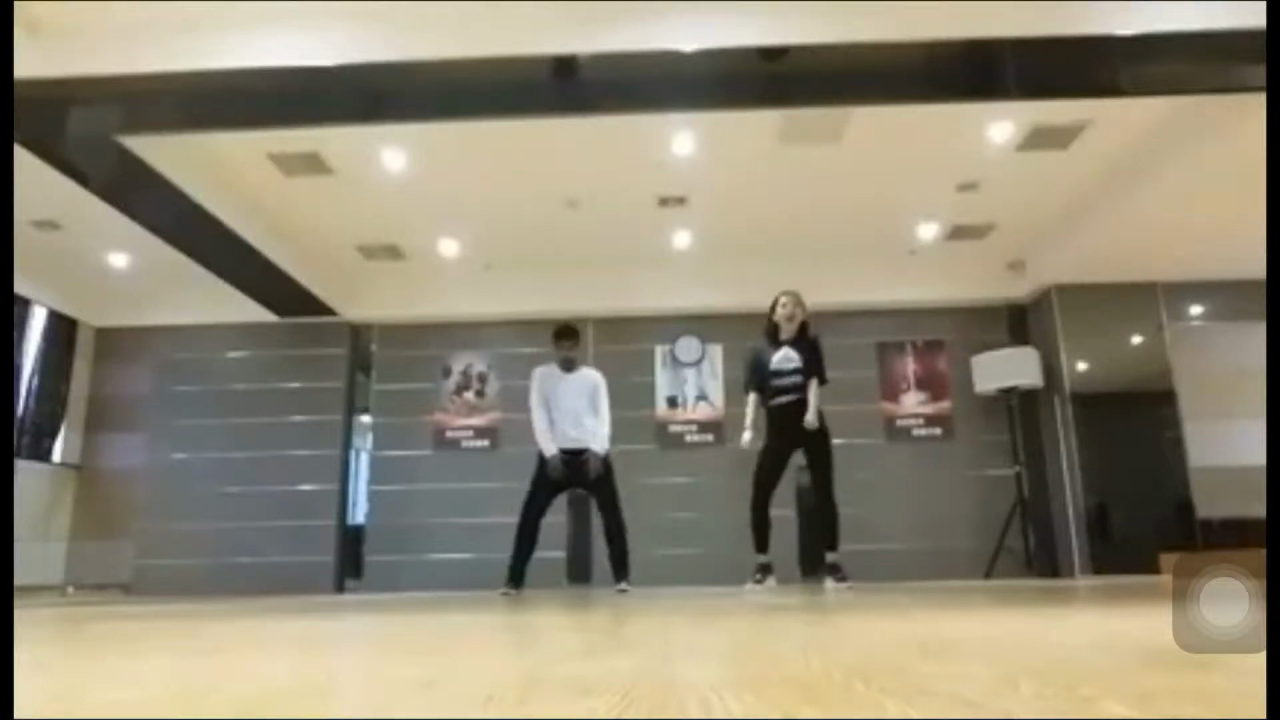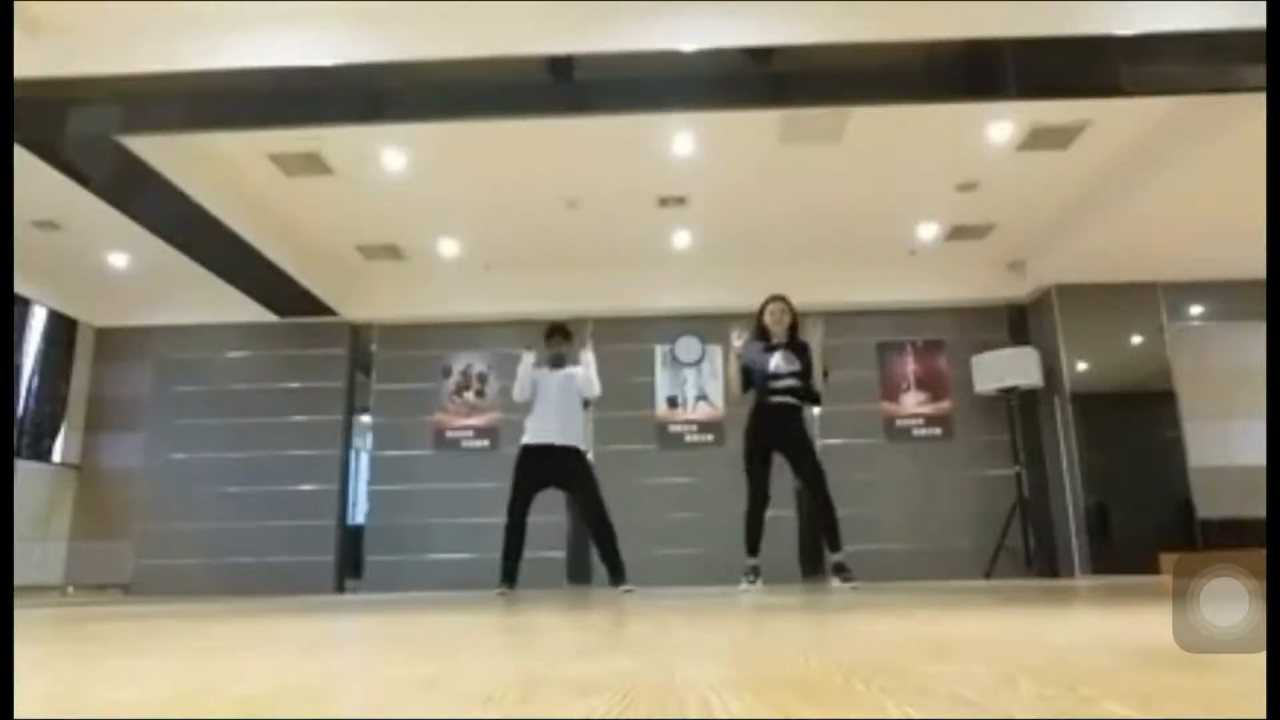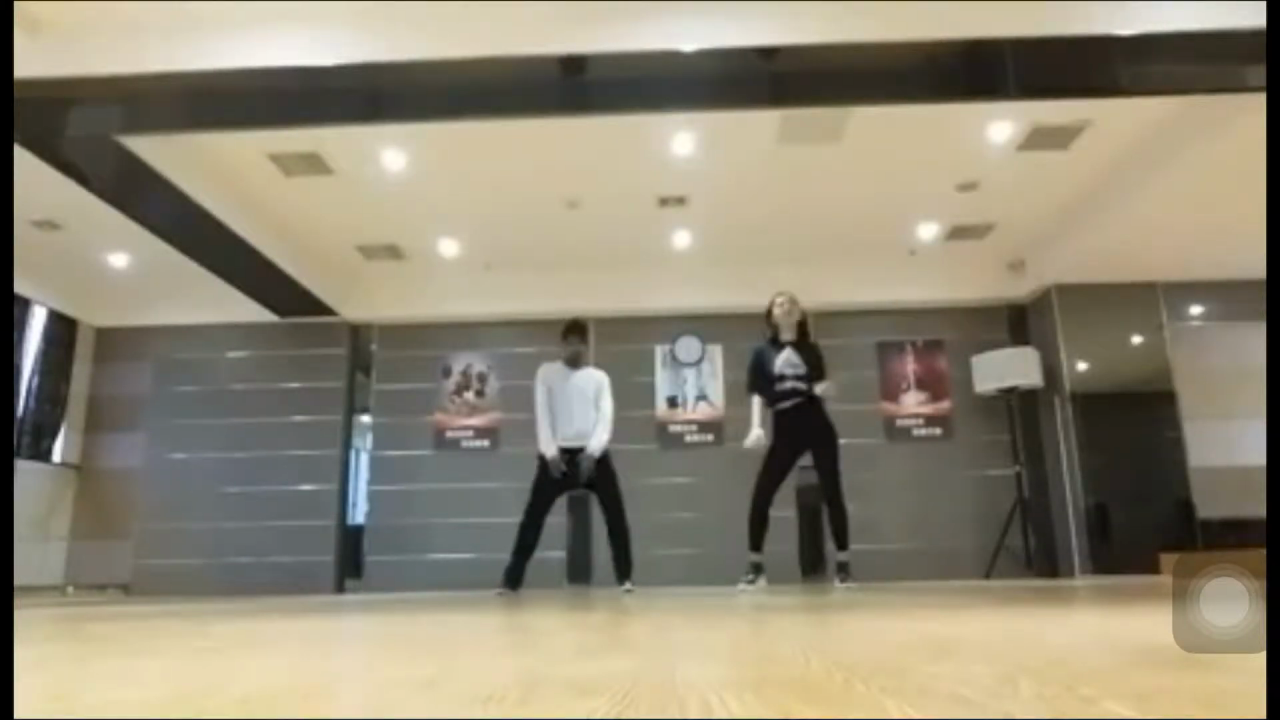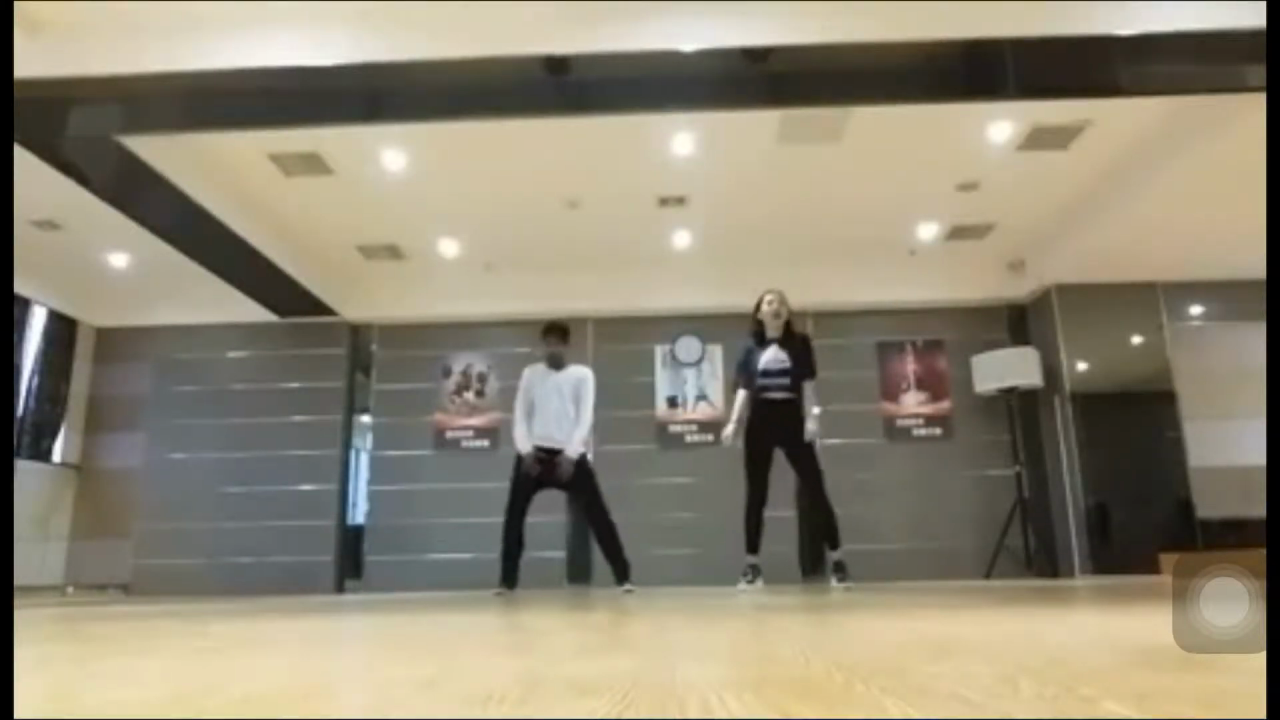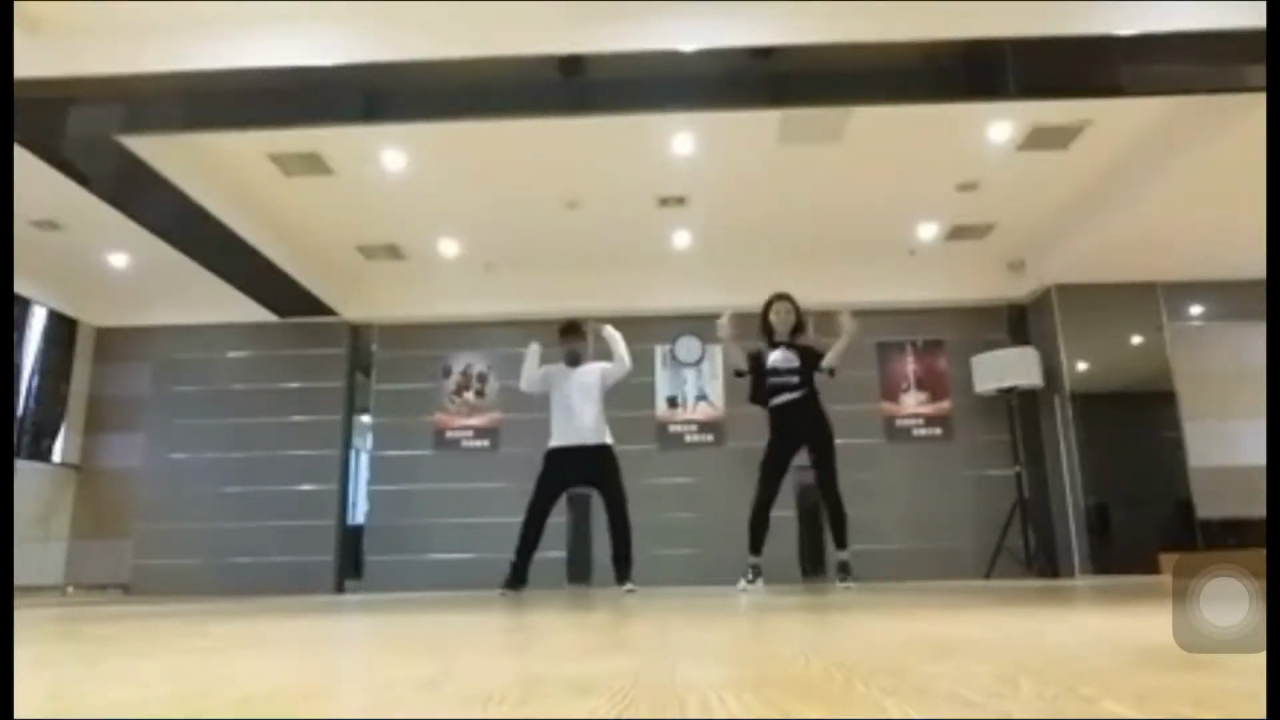
dt=1s
person 1, frame 1
left shoulder: (809, 345)
right shoulder: (762, 353)
left elbow: (815, 381)
right elbow: (754, 392)
left wrist: (813, 410)
right wrist: (748, 427)
left hip: (809, 423)
right hip: (778, 427)
left knee: (823, 492)
right knee: (760, 494)
left ankle: (831, 564)
right ankle: (763, 566)
person 1, frame 2
left shoulder: (802, 350)
right shoulder: (753, 351)
left elbow: (818, 388)
right elbow: (737, 390)
right wrist: (734, 355)
left hip: (793, 426)
right hip: (761, 426)
left knee: (819, 491)
right knee: (758, 497)
left ankle: (837, 563)
right ankle: (752, 567)
person 1, frame 3
left shoulder: (811, 350)
right shoulder: (763, 352)
left elbow: (820, 386)
right elbow: (758, 395)
left wrist: (822, 388)
right wrist: (756, 427)
left hip: (816, 426)
right hip: (785, 431)
left knee: (832, 493)
right knee: (761, 494)
left ankle: (842, 564)
right ankle: (755, 565)
person 1, frame 4
left shoulder: (800, 343)
right shoulder: (752, 350)
left elbow: (807, 383)
right elbow: (744, 388)
left wrist: (811, 417)
right wrist: (733, 423)
left hip: (793, 423)
right hip: (760, 424)
left knee: (815, 491)
right knee: (756, 496)
left ankle: (836, 562)
right ankle: (752, 567)
person 1, frame 5
left shoulder: (805, 351)
right shoulder: (761, 355)
left elbow: (827, 364)
right elbow: (740, 365)
left wrist: (846, 336)
right wrist: (727, 340)
left hip: (812, 424)
right hip: (781, 430)
left knee: (829, 491)
right knee: (764, 496)
left ankle: (843, 563)
right ankle: (753, 567)
person 2, frame 1
left shoulder: (594, 378)
right shoulder: (541, 375)
left elbow: (603, 417)
right elbow: (538, 416)
left wrist: (597, 451)
right wrist: (551, 453)
left hip: (591, 453)
right hip: (555, 454)
left knee: (612, 513)
right knee: (530, 514)
left ankle: (621, 575)
right ankle: (514, 578)
person 2, frame 2
left shoulder: (579, 374)
right shoulder: (536, 375)
left elbow: (592, 393)
right elbow: (520, 395)
left wrist: (587, 359)
right wrist: (527, 360)
left hip: (570, 452)
right hip: (533, 451)
left knee: (596, 514)
right knee: (516, 513)
left ankle: (618, 576)
right ankle: (507, 578)
person 2, frame 3
left shoulder: (599, 377)
right shoulder: (547, 372)
left elbow: (606, 415)
right elbow: (544, 411)
left wrist: (593, 451)
right wrist: (550, 452)
left hip: (593, 454)
right hip: (557, 454)
left knee: (615, 513)
right knee: (533, 514)
left ankle: (624, 576)
right ankle: (512, 579)
person 2, frame 4
left shoulder: (583, 375)
right shoulder: (530, 374)
left elbow: (585, 418)
right elbow: (521, 415)
left wrist: (570, 454)
right wrist: (524, 450)
left hip: (570, 455)
right hip: (535, 453)
left knee: (597, 513)
right knee: (514, 513)
left ankle: (623, 575)
right ankle: (507, 579)
person 2, frame 5
left shoulder: (599, 370)
right shoulder: (550, 373)
left elbow: (624, 367)
right elbow: (527, 385)
left wrist: (611, 335)
right wrist: (533, 351)
left hip: (597, 449)
right hip: (561, 451)
left knee: (618, 509)
right knee: (536, 512)
left ankle: (624, 575)
right ankle: (516, 577)
